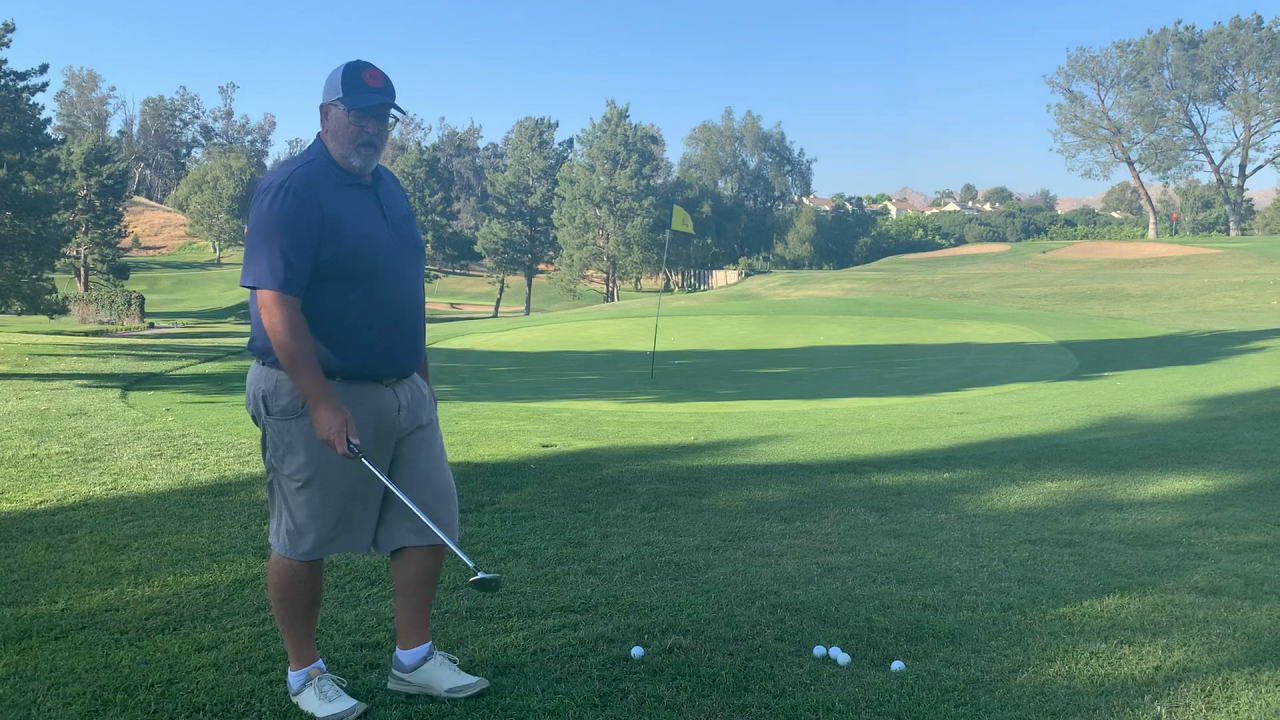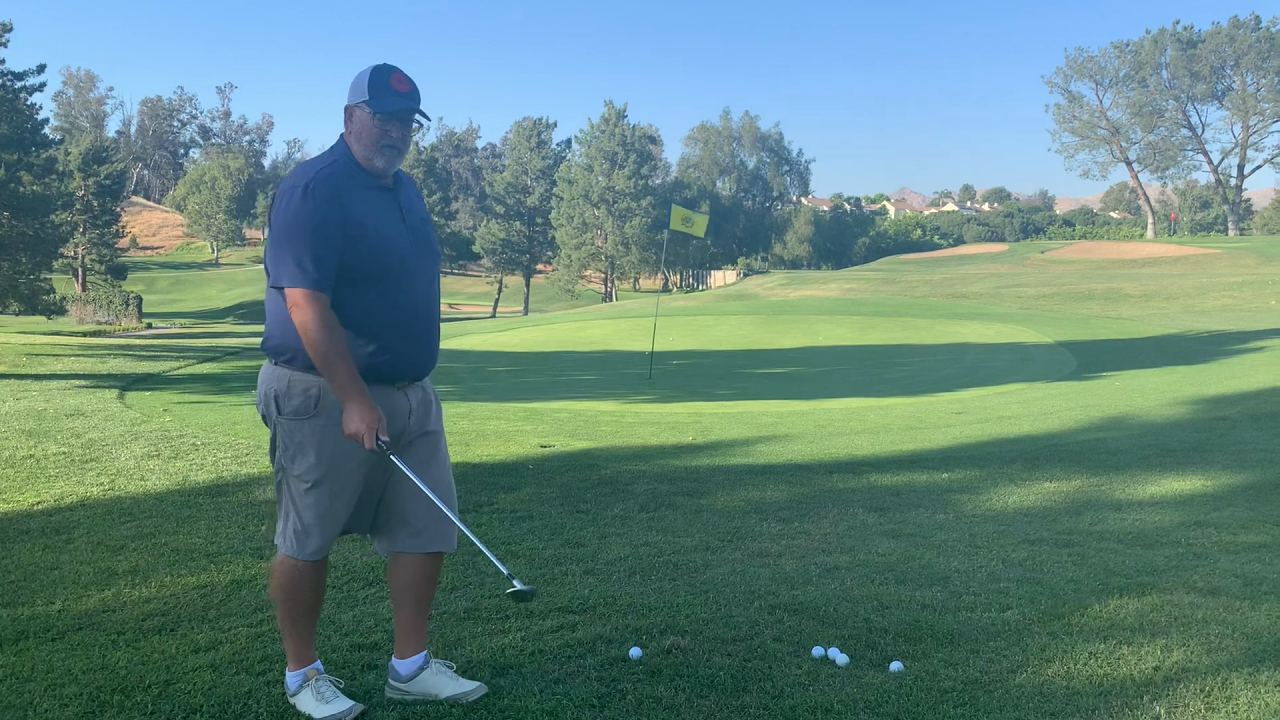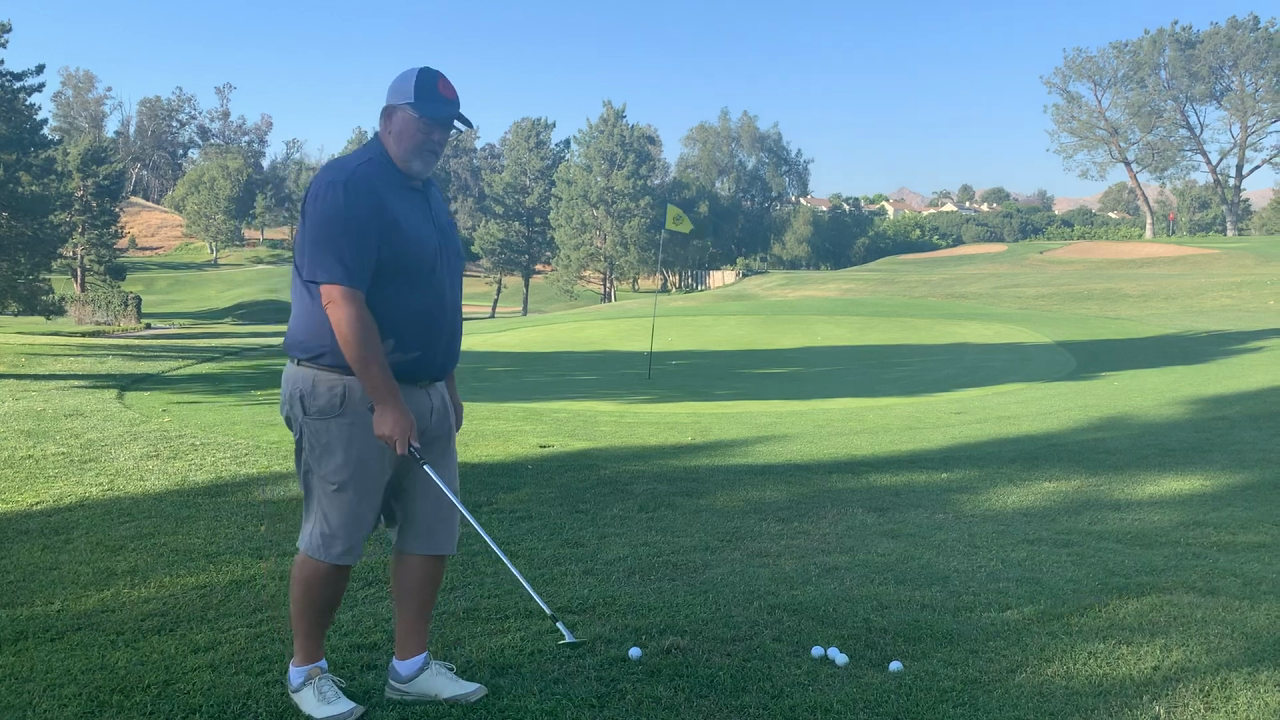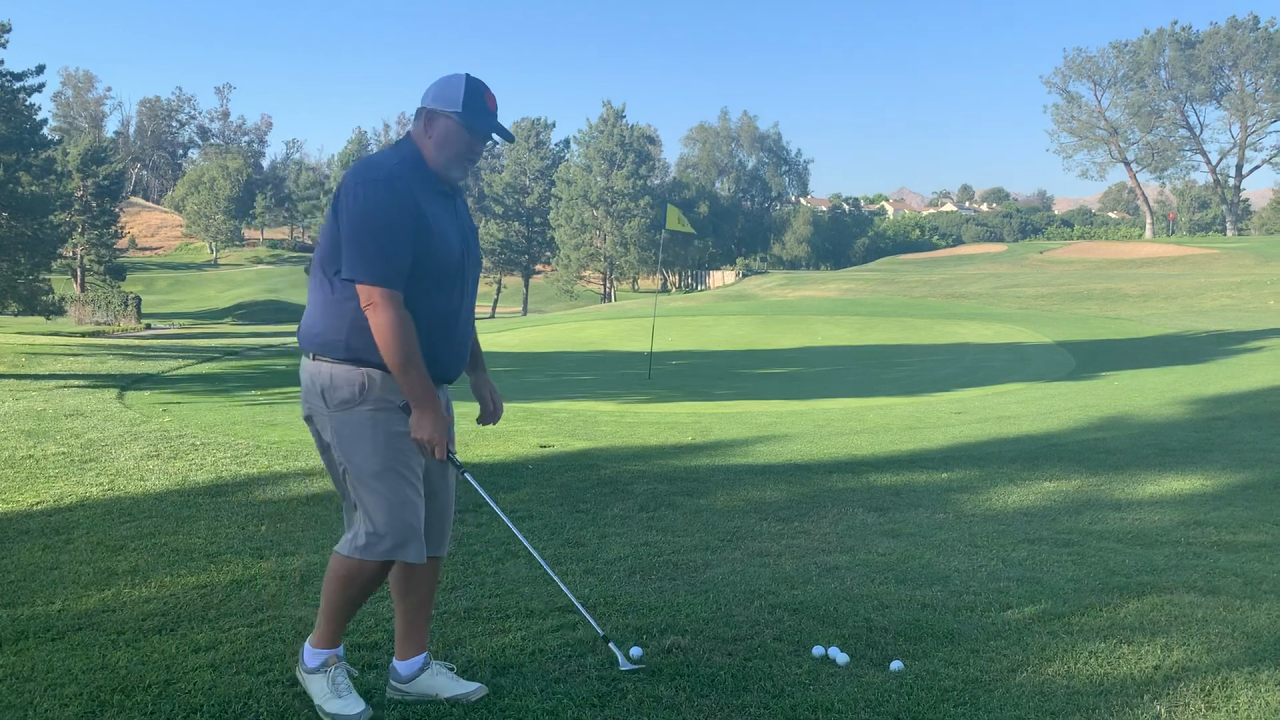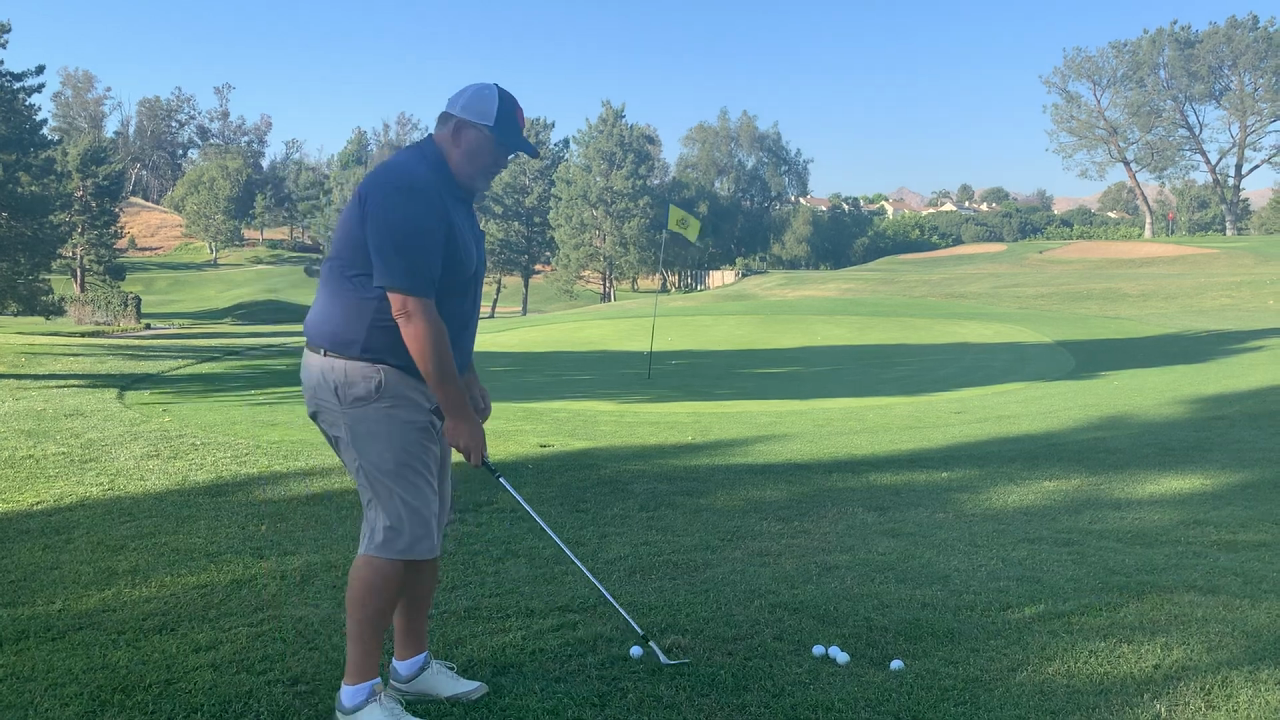
dt=0.2s
person 1, frame 1
left shoulder: (388, 187)
right shoulder: (292, 189)
right elbow: (275, 306)
left wrist: (423, 378)
right wrist: (323, 404)
left hip: (401, 390)
right hip: (320, 395)
left knee: (430, 520)
right knee: (304, 538)
left ankle: (413, 657)
person 1, frame 2
left shoulder: (406, 191)
right shoulder: (314, 189)
right elbow: (305, 305)
left wrist: (408, 386)
right wrist: (355, 400)
left hip: (412, 392)
right hip: (325, 396)
left knee: (426, 528)
right knee: (307, 539)
left ankle: (409, 664)
person 1, frame 3
left shoulder: (429, 192)
right shoulder: (347, 185)
right elbow: (342, 302)
left wrist: (447, 386)
right wrist: (387, 403)
left hip: (426, 393)
right hip: (346, 393)
left knee: (431, 530)
right knee: (334, 539)
left ankle: (410, 666)
person 1, frame 4
left shoulder: (447, 193)
right shoulder: (381, 183)
right elbow: (380, 304)
left wrist: (480, 375)
right wrist: (424, 406)
left hip: (422, 388)
right hip: (360, 384)
left knee: (429, 532)
right knee: (385, 530)
left ankle: (411, 664)
right ankle: (321, 653)
person 1, frame 5
left shoulder: (450, 192)
right shoulder: (407, 187)
right elbow: (411, 312)
left wrist: (466, 384)
right wrist: (457, 412)
left hip: (411, 381)
right hip: (365, 378)
left knee: (423, 526)
right knee: (400, 526)
left ankle: (411, 664)
